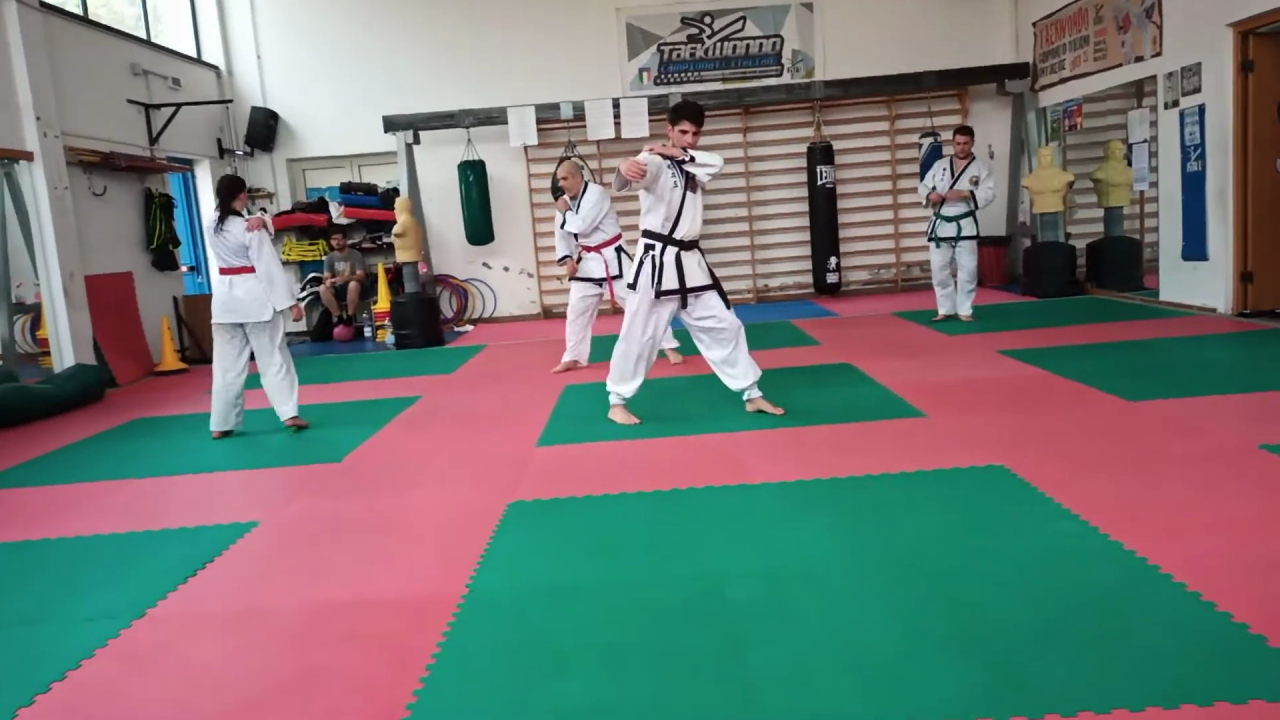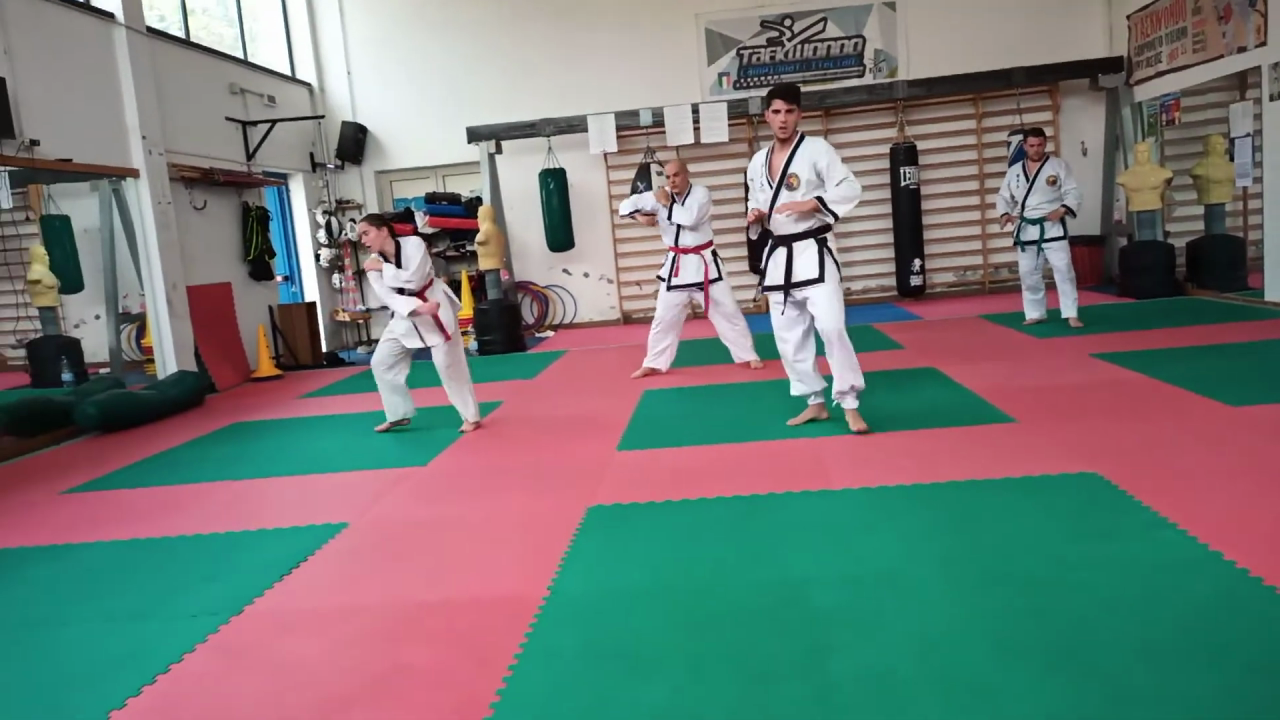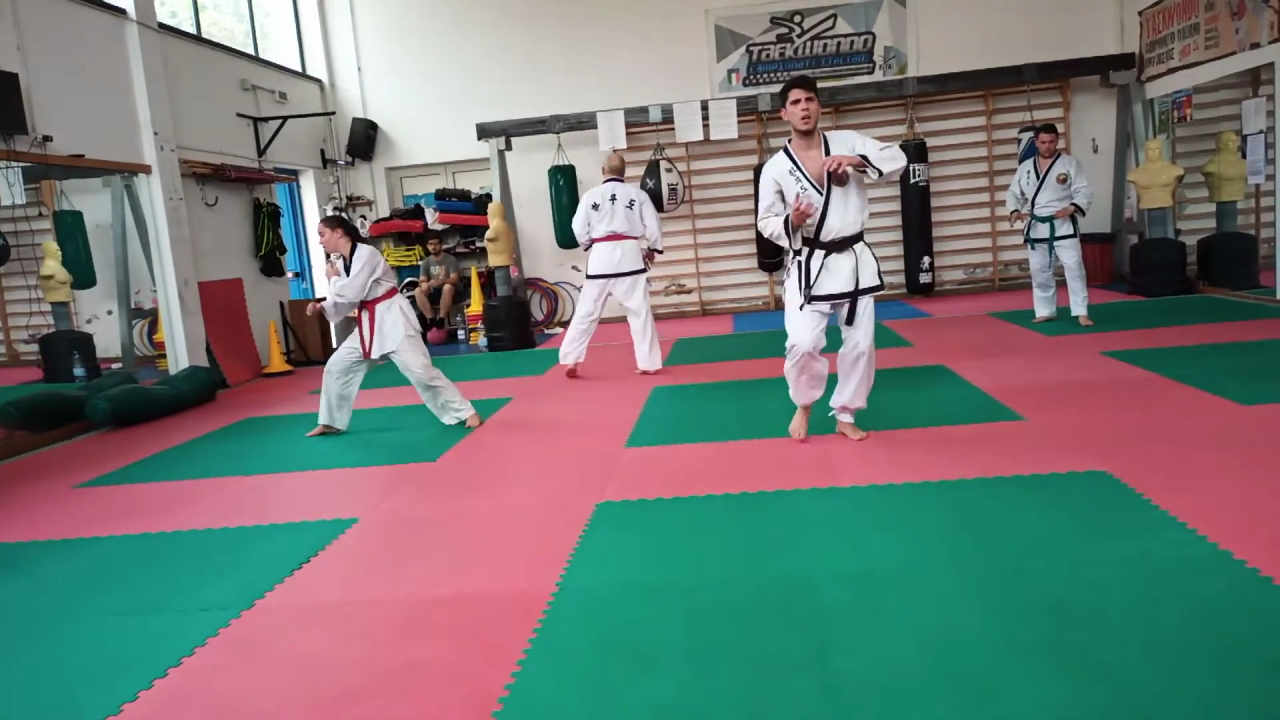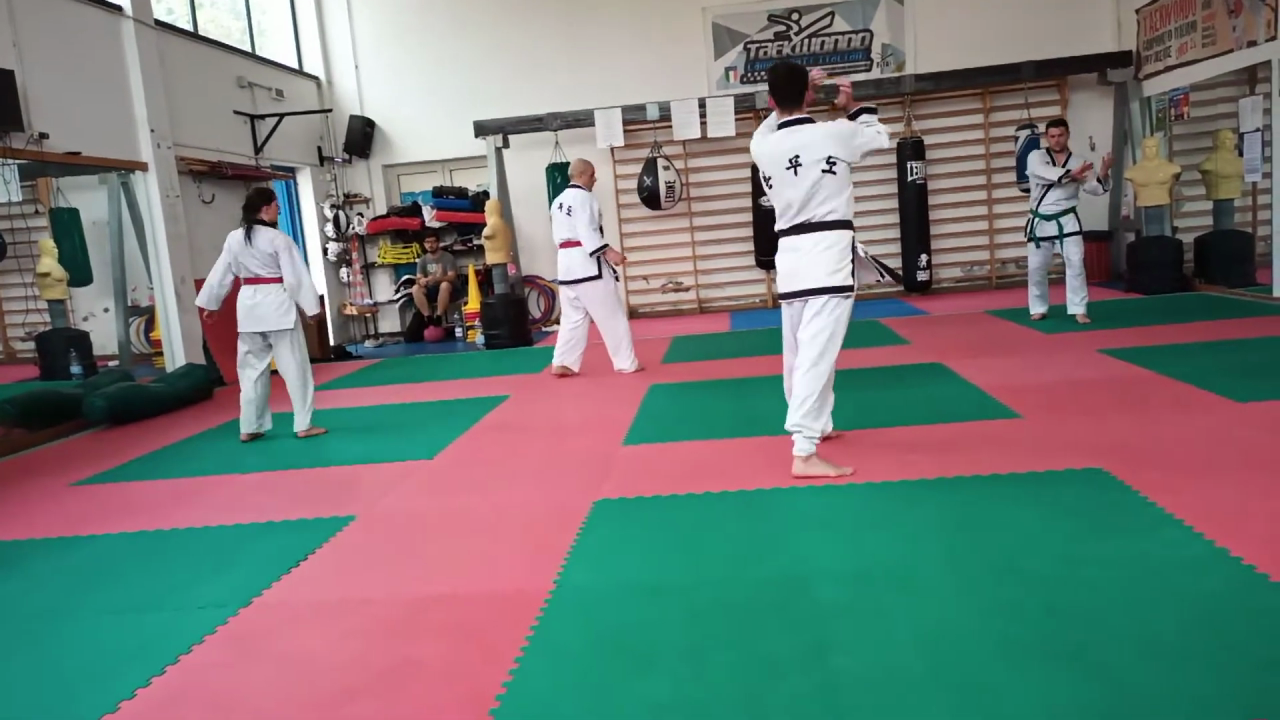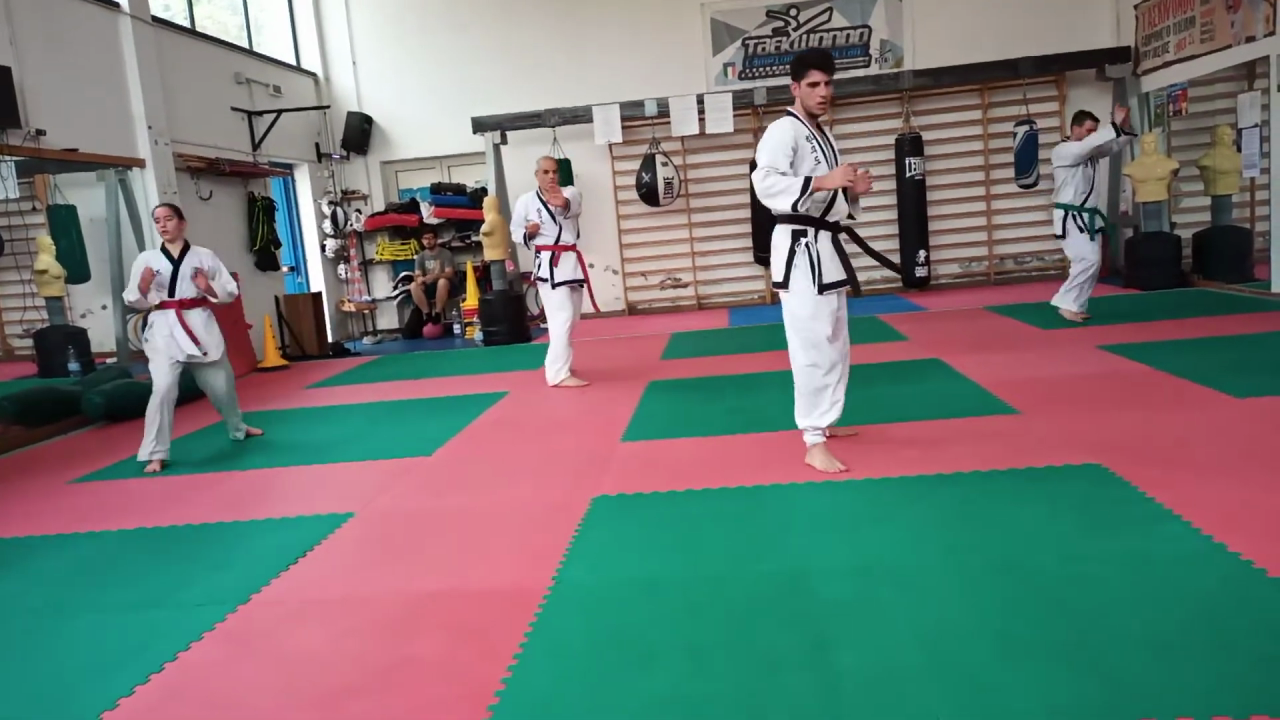
dt=1s
person 1, frame 1
left shoulder: (692, 163)
right shoulder: (651, 161)
left elbow: (717, 165)
right elbow: (633, 172)
left wrist: (678, 153)
right wrist: (624, 169)
left hip: (690, 261)
right hip: (657, 260)
left knee: (724, 325)
right knee: (639, 334)
left ankle: (752, 393)
right ankle: (617, 402)
person 1, frame 2
left shoulder: (817, 149)
right shoulder: (758, 161)
left elbow: (849, 190)
left wrist: (810, 204)
right wrist: (756, 214)
left hip: (812, 252)
right hip: (776, 256)
left knee: (831, 326)
right knee: (789, 336)
left ankle: (850, 402)
right ankle: (816, 401)
person 1, frame 3
left shoulder: (845, 145)
right shoulder: (776, 168)
left elbow: (896, 159)
right elbow: (766, 222)
left wrist: (857, 160)
right wrist: (791, 220)
left hip: (854, 260)
right hip: (809, 265)
left knee: (860, 345)
right knee: (803, 343)
left ankle: (845, 415)
right ankle: (803, 406)
person 1, frame 4
left shoulder: (763, 144)
right shoulder: (837, 132)
right elbow: (878, 136)
left wrist: (788, 111)
right wrist: (851, 104)
left hip: (791, 254)
right hip: (829, 252)
left knee: (800, 350)
right knee: (818, 352)
left ankle: (811, 425)
right ankle: (805, 453)
person 1, frame 5
left shoulder: (823, 135)
right shoulder: (783, 131)
right elbow: (767, 182)
left wrist: (853, 187)
right wrist: (821, 183)
left hip: (826, 247)
right hip: (799, 249)
left knee: (834, 343)
right knee: (813, 347)
left ankle: (822, 420)
right ankle: (814, 442)
person 2, frame 1
left shoulder: (213, 226)
right shoulder: (252, 230)
right elbow: (270, 267)
left wrist: (259, 224)
right wrist: (290, 302)
left hip: (225, 297)
right hip: (255, 296)
left knee: (227, 364)
right knee: (274, 358)
left ankle: (221, 424)
right ankle: (290, 413)
person 2, frame 2
left shoulder: (414, 243)
right shoulder: (374, 263)
left elbow: (413, 278)
right elbow: (388, 295)
left wrist: (383, 268)
right wrist: (418, 306)
left hip: (435, 304)
right hip: (405, 314)
left knee: (447, 363)
right knee: (382, 362)
left ankle: (471, 416)
right ankle: (399, 414)
person 2, frame 3
left shoulder: (366, 254)
right shoulder: (342, 261)
left elbow: (351, 293)
right elbow: (351, 298)
left wrist: (333, 278)
right wrist: (322, 306)
left hip: (393, 318)
right hip: (370, 323)
left knee: (420, 370)
right knee: (337, 367)
left ankle: (465, 411)
right ankle: (332, 422)
person 2, frame 4
left shoulder: (234, 239)
right shoulder: (277, 238)
left elbow: (220, 275)
right elbow: (296, 277)
left wrist: (208, 304)
right wrist: (311, 307)
left hip: (249, 304)
right hip: (278, 304)
left knee: (253, 369)
right knee: (295, 366)
left ankle: (251, 427)
right ankle: (304, 424)
person 2, frame 5
left shoulder: (203, 255)
right shoulder: (146, 259)
left elbow: (229, 290)
right elbow: (134, 300)
left wrist: (210, 288)
right wrist: (142, 289)
left hip: (199, 328)
right hip: (163, 331)
left knee: (221, 386)
right knee: (163, 389)
left ankle: (238, 428)
right ankle: (156, 452)
person 3, frame 1
left shoulder: (596, 193)
right shoulder: (566, 202)
left elbow: (579, 226)
right elbow: (563, 235)
left wrist: (565, 212)
right wrist: (567, 259)
left hip: (612, 256)
right hip: (587, 260)
right knee: (577, 311)
left ankle: (669, 346)
right ankle: (573, 357)
person 3, frame 2
left shoulder: (701, 193)
right shoulder: (661, 196)
left elbow: (690, 218)
right elbow: (627, 205)
left wrist: (668, 203)
right wrist: (639, 215)
left hip: (703, 262)
right hip: (676, 263)
left knee: (727, 310)
right knee: (666, 316)
left ankle: (749, 355)
right ankle: (653, 363)
person 3, frame 3
left shoulder: (590, 195)
right shoulder: (636, 194)
left elbow: (579, 231)
right elbow: (652, 226)
right wrist: (652, 250)
left hip: (601, 257)
right hip: (630, 255)
left knee: (586, 312)
right knee: (639, 312)
left ankle: (569, 360)
right ankle: (649, 363)
person 3, frame 4
left shoulder: (559, 201)
right shoulder: (583, 197)
right elbow: (587, 230)
right wrist: (606, 250)
left hip: (566, 261)
right hip: (588, 263)
left knee: (573, 316)
right knee: (611, 314)
left ankle: (562, 363)
right ankle: (626, 363)
person 3, frame 5
left shoulder: (569, 192)
right shoulder: (526, 201)
left elbow: (571, 208)
right elbow: (516, 232)
left wrist: (562, 202)
right wrist: (529, 232)
left hip: (571, 260)
right hip: (547, 263)
left knee: (570, 317)
right knee: (561, 317)
left ankle: (558, 362)
right ankle: (560, 374)
person 4, frame 1
left shoulder: (981, 167)
right shoulder: (940, 165)
left elbow: (989, 194)
right elbow: (923, 187)
left wrist: (964, 194)
right wrist: (930, 195)
left hip: (964, 224)
right hip: (940, 224)
left knee: (967, 269)
right knee: (939, 268)
left ankle: (964, 310)
right ankle: (946, 309)
person 4, frame 2
left shoulder: (1059, 166)
right shoulder: (1014, 171)
left elbow: (1073, 193)
right elbow: (1003, 196)
left wrist: (1062, 209)
right wrist: (1005, 213)
left hip: (1052, 227)
right hip: (1026, 229)
left knee: (1063, 269)
right knee: (1028, 273)
left ankle: (1071, 315)
right ankle: (1035, 313)
person 4, frame 3
left shoulder: (1070, 163)
right shoulder: (1025, 167)
left elbow: (1084, 192)
right elbow: (1014, 193)
left wrist: (1071, 208)
right wrist: (1014, 211)
left hip: (1063, 226)
right hip: (1036, 227)
left knee: (1074, 267)
right knee: (1039, 271)
left ankle: (1081, 313)
right ankle: (1045, 312)
person 4, frame 4
left shoulder: (1079, 162)
right shoulder: (1036, 157)
left elbow: (1094, 188)
right elbow: (1042, 171)
left wrist: (1103, 173)
right wrist: (1071, 173)
left hip: (1067, 221)
right hip: (1040, 222)
left knee: (1075, 264)
right knee: (1036, 267)
left ankle: (1079, 310)
right ankle: (1039, 309)
person 4, frame 5
left shoulder: (1089, 150)
right shoulder: (1063, 151)
left elbow: (1115, 144)
right elbow: (1096, 140)
left wrist: (1123, 124)
right wrist: (1115, 124)
left hip: (1088, 216)
right hip: (1071, 218)
left knee: (1090, 262)
right knee: (1089, 260)
left ankle: (1076, 306)
right ankle: (1067, 303)
